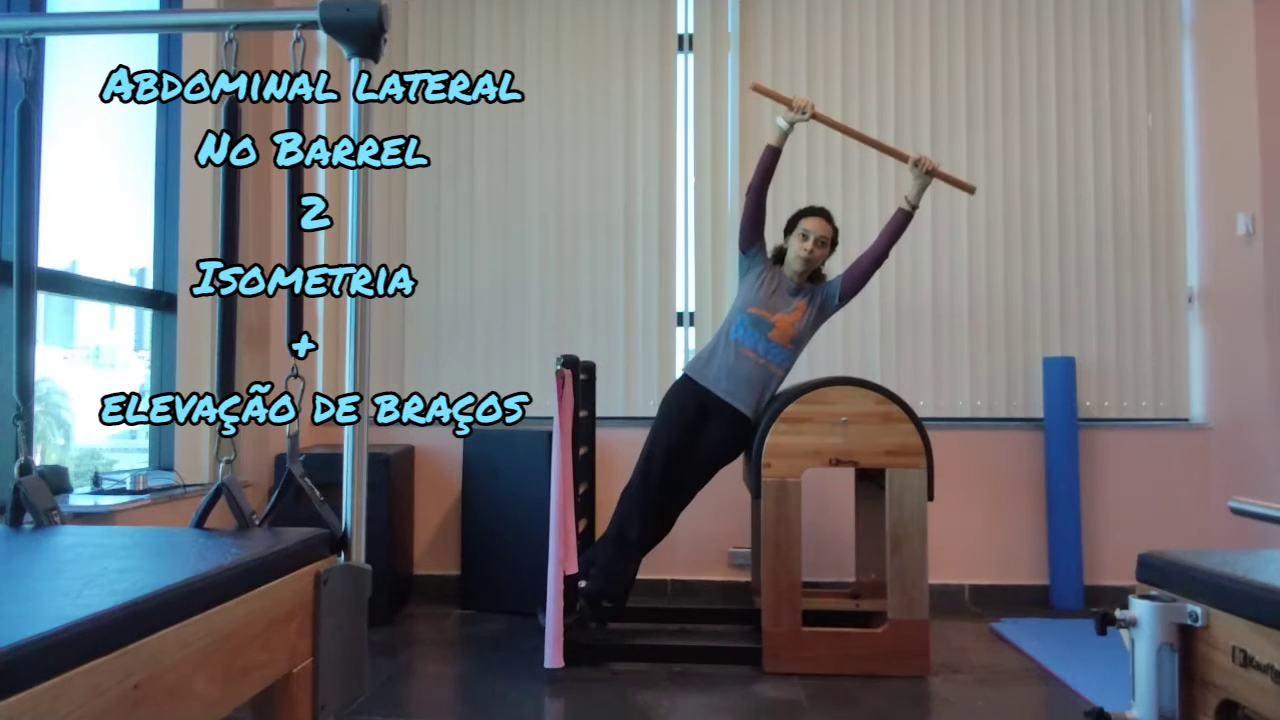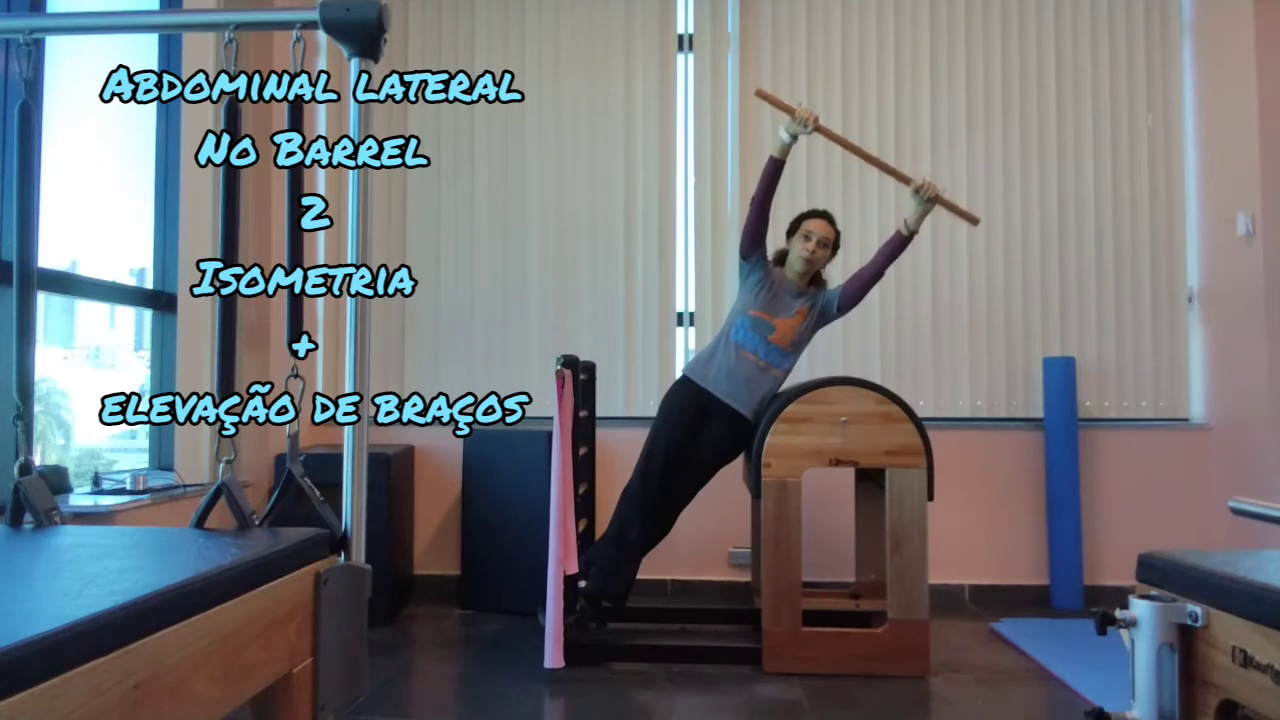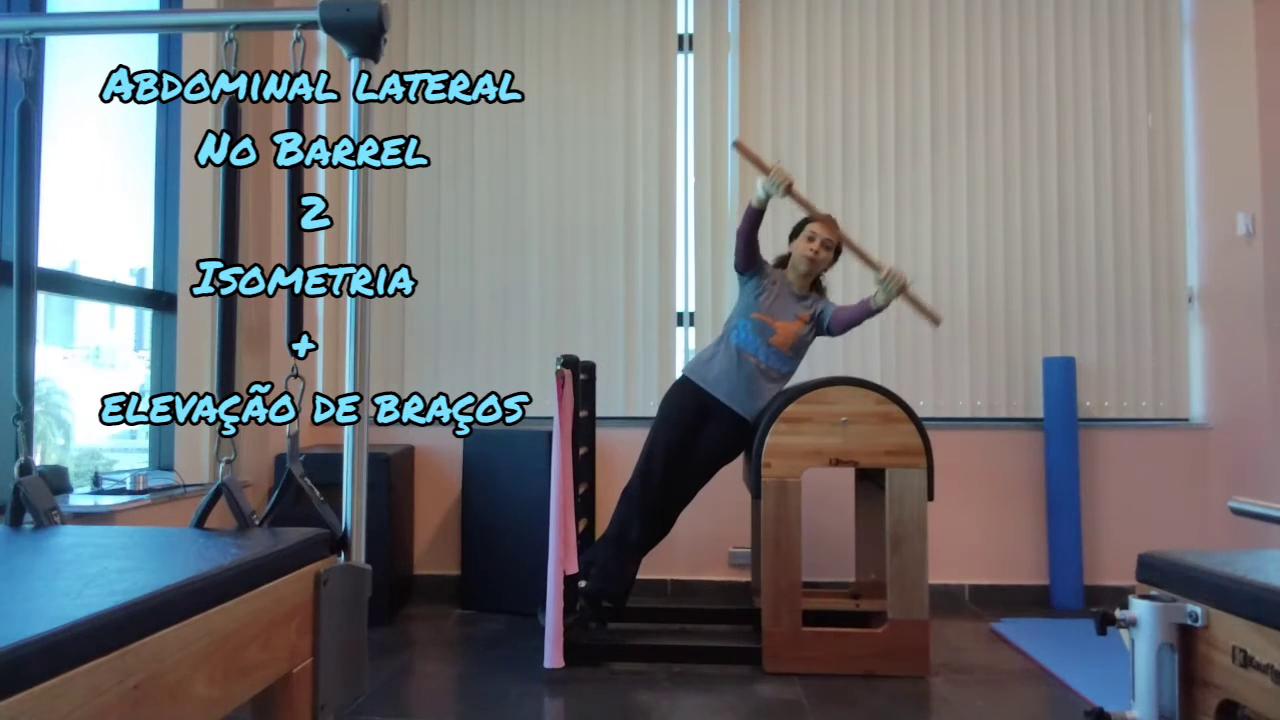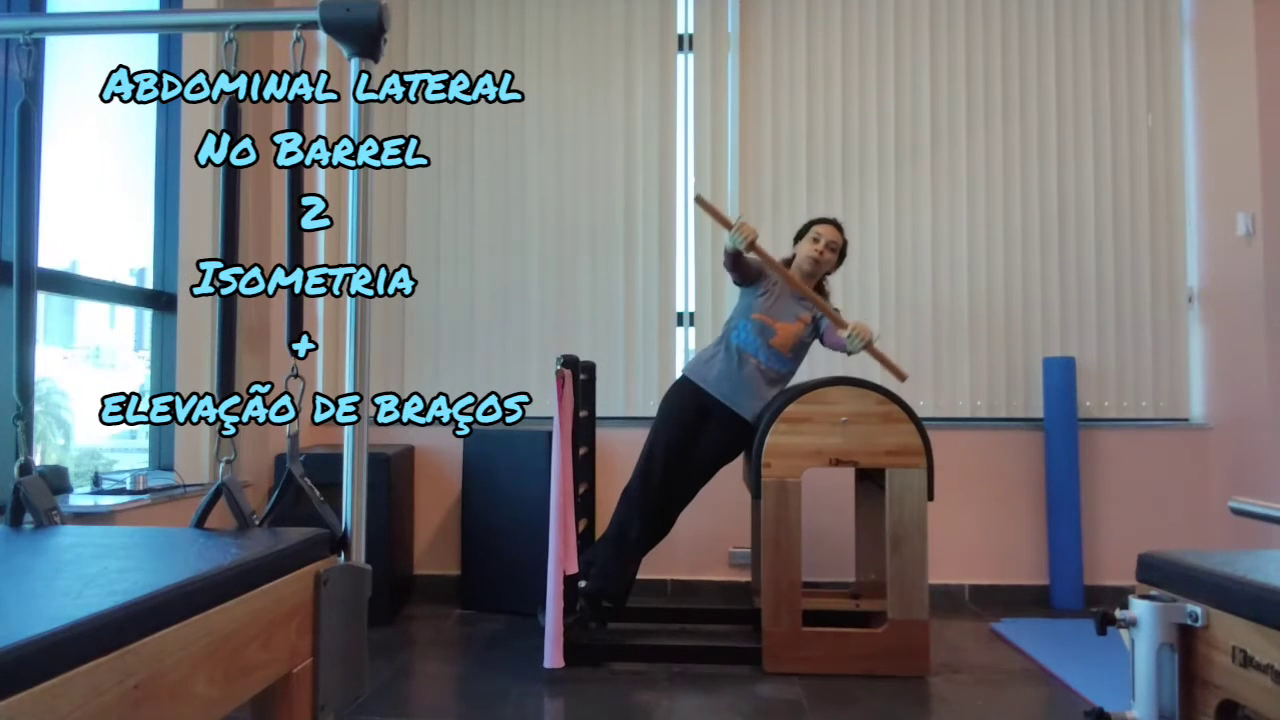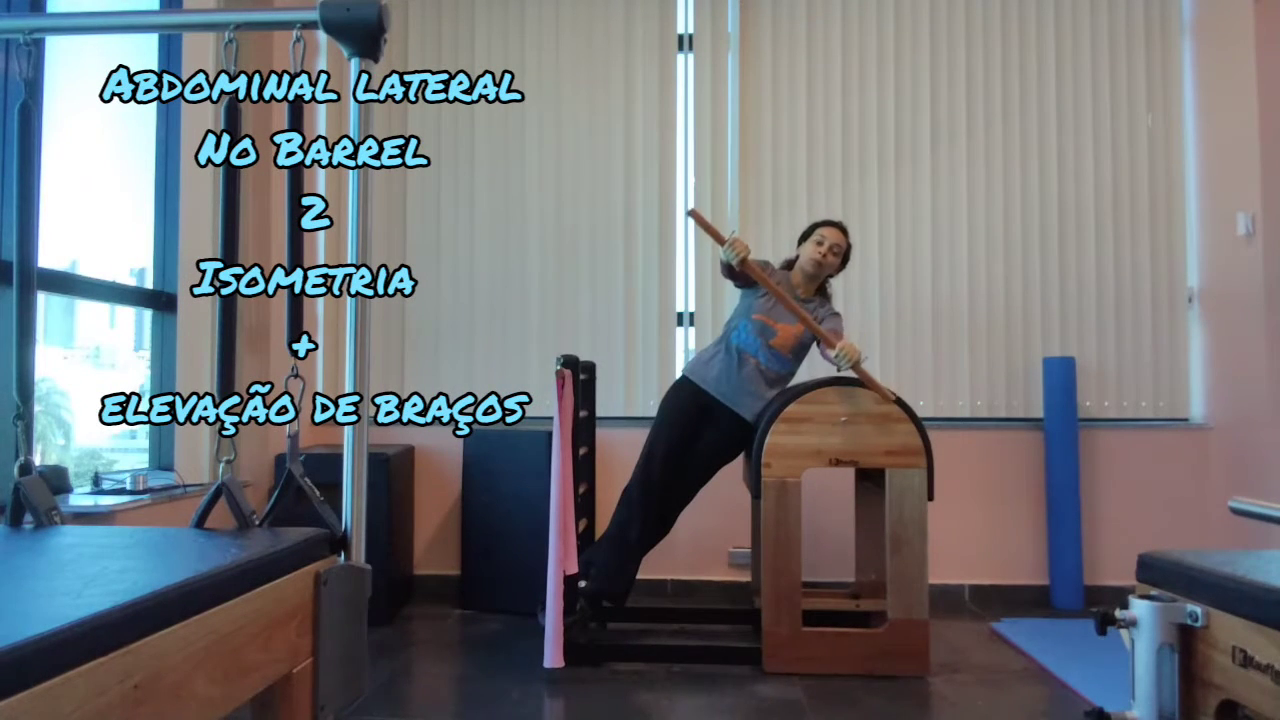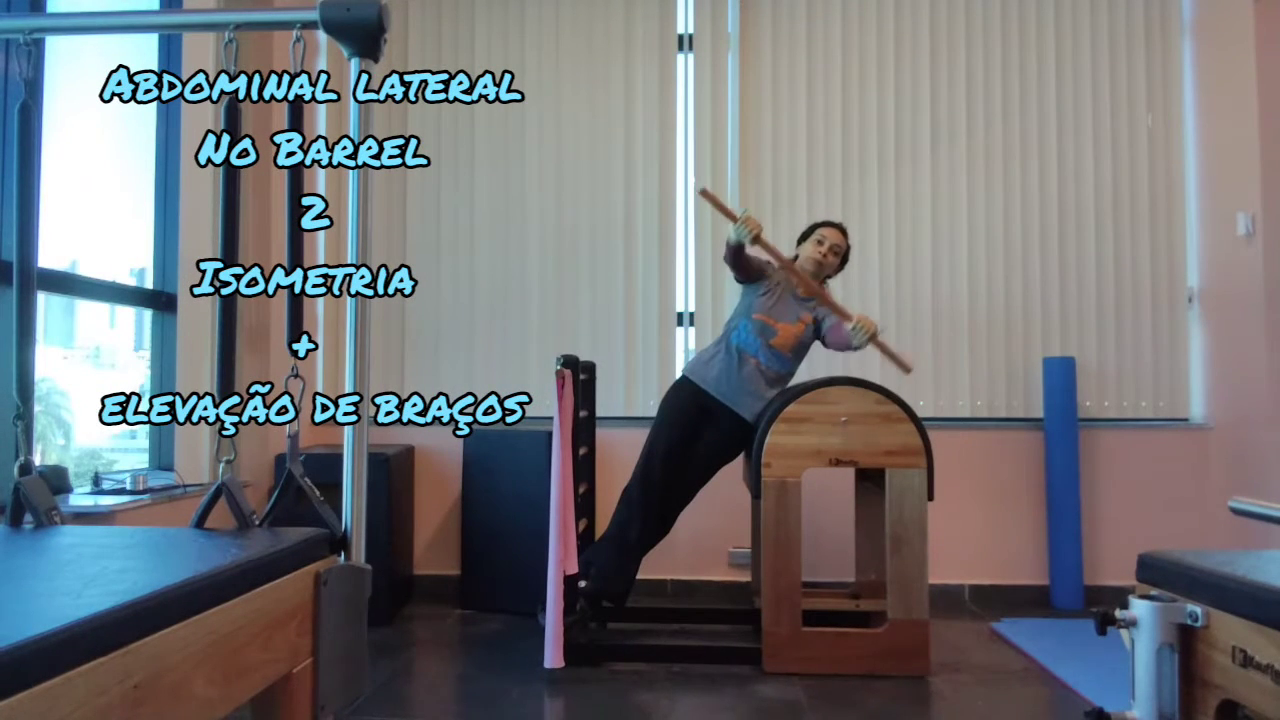
dt=0.3s
person 1, frame 1
left shoulder: (822, 299)
right shoulder: (757, 268)
left elbow: (876, 254)
right elbow: (754, 197)
left wrist: (914, 196)
right wrist: (783, 129)
left hip: (739, 414)
right hip: (697, 386)
left knee: (670, 499)
right knee: (647, 484)
left ankle: (599, 589)
right ankle: (592, 579)
person 1, frame 2
left shoulder: (822, 304)
right shoulder: (757, 272)
left elbow: (873, 271)
right elbow: (758, 207)
left wrist: (913, 221)
right wrist: (786, 143)
left hip: (740, 415)
right hip: (697, 386)
left knee: (670, 499)
right knee: (647, 483)
left ankle: (601, 587)
right ankle: (592, 579)
person 1, frame 3
left shoulder: (818, 309)
right shoulder: (758, 276)
left elbow: (846, 319)
right elbow: (744, 241)
left wrist: (878, 301)
right wrist: (762, 196)
left hip: (740, 414)
right hip: (698, 386)
left knee: (670, 499)
right knee: (647, 484)
left ankle: (599, 591)
right ankle: (590, 579)
person 1, frame 4
left shoulder: (820, 313)
right shoulder: (761, 278)
left elbow: (834, 337)
right elbow: (733, 266)
left wrist: (852, 340)
right wrist: (736, 244)
left hip: (741, 416)
right hip: (698, 386)
left knee: (671, 499)
right knee: (647, 484)
left ankle: (599, 589)
right ankle: (591, 580)
person 1, frame 5
left shoulder: (824, 313)
right shoulder: (764, 276)
left elbow: (833, 345)
right elbow: (733, 272)
left wrist: (844, 353)
right wrist: (729, 257)
left hip: (742, 416)
right hip: (698, 385)
left knee: (670, 499)
right knee: (647, 485)
left ankle: (600, 587)
right ankle: (591, 579)
person 1, frame 6
left shoulder: (823, 312)
right shoulder: (765, 276)
left elbow: (838, 337)
right elbow: (734, 261)
left wrist: (858, 337)
right wrist: (738, 237)
left hip: (741, 415)
right hip: (698, 385)
left knee: (671, 500)
right knee: (647, 485)
left ankle: (600, 589)
right ankle: (591, 579)
